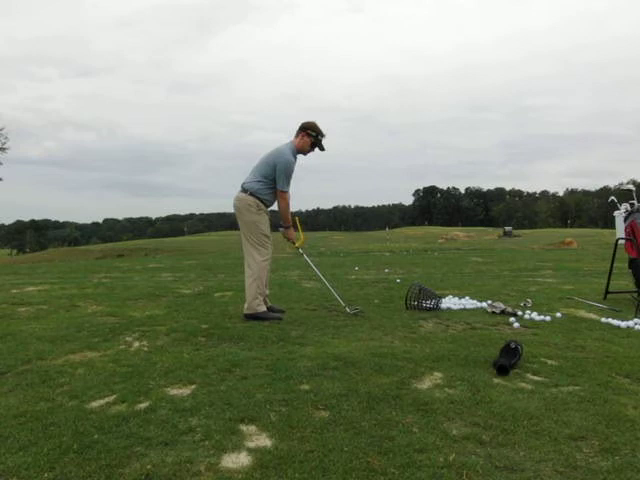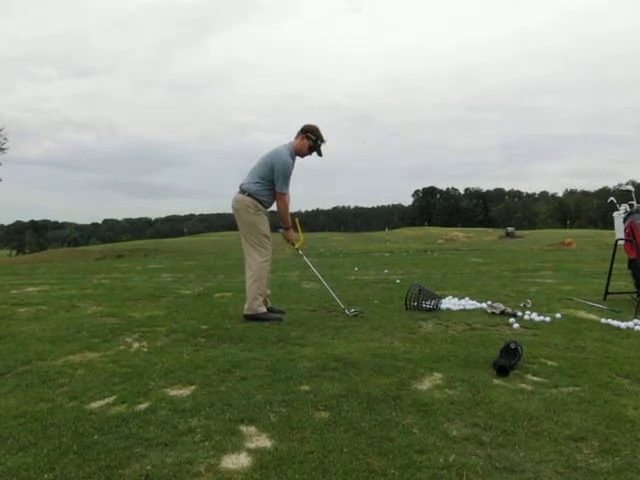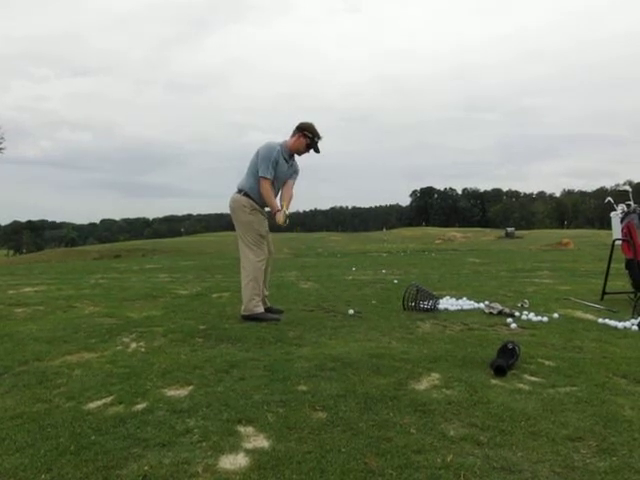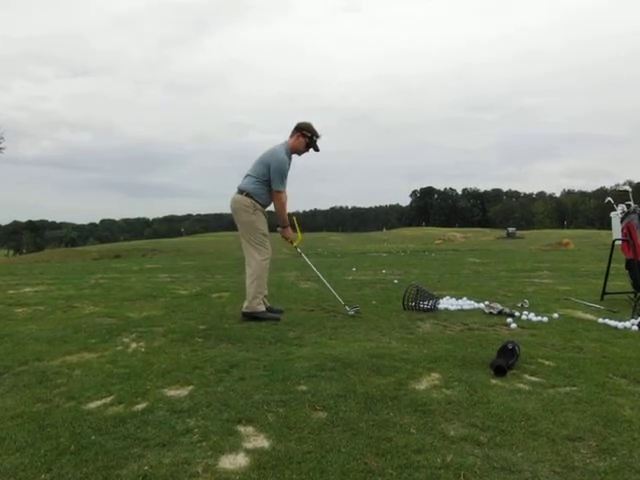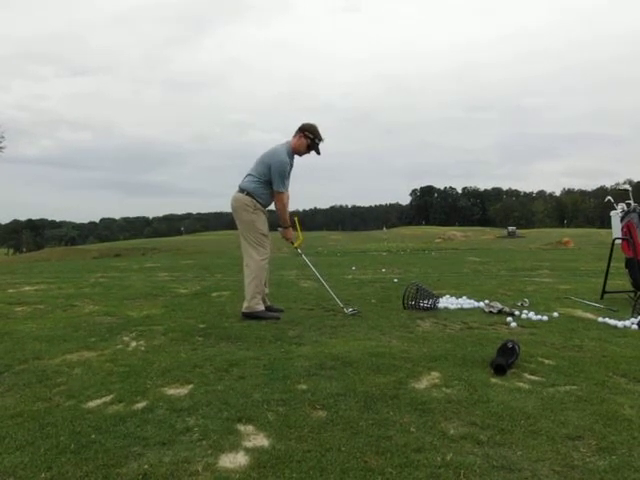
dt=0.7s
person 1, frame 1
left shoulder: (285, 154)
right shoulder: (286, 158)
left elbow: (283, 194)
right elbow: (282, 197)
left wrist: (286, 223)
right wrist: (288, 227)
left hip: (252, 204)
right hip: (251, 204)
left knee: (262, 254)
right knee: (259, 255)
left ankle: (261, 303)
right ankle: (254, 308)
person 1, frame 2
left shoulder: (286, 155)
right shoulder: (284, 159)
left elbow: (284, 195)
right elbow: (281, 199)
left wrist: (286, 224)
right wrist: (288, 227)
left hip: (251, 204)
right hip: (249, 205)
left knee: (262, 254)
right knee: (260, 255)
left ankle: (261, 303)
right ankle: (254, 308)
person 1, frame 3
left shoulder: (293, 165)
right shoulder: (271, 150)
left elbow: (287, 190)
right elbow: (265, 185)
left wrist: (283, 210)
right wrist: (277, 212)
left hip: (256, 207)
right hip: (245, 204)
left knee: (265, 254)
right knee: (254, 256)
left ankle: (260, 303)
right ankle: (251, 309)
person 1, frame 4
left shoulder: (283, 155)
right shoulder: (279, 158)
left elbow: (281, 193)
right elbow: (278, 197)
left wrist: (284, 223)
right wrist: (285, 226)
left hip: (251, 205)
right hip: (247, 204)
left knee: (261, 254)
right knee: (260, 255)
left ankle: (259, 302)
right ankle: (253, 307)
person 1, frame 5
left shoulder: (288, 157)
right shoulder: (280, 158)
left elbow: (284, 193)
right elbow: (279, 197)
left wrist: (286, 223)
right wrist: (286, 226)
left hip: (253, 204)
right hip: (248, 204)
left knee: (262, 253)
right knee: (257, 254)
left ankle: (260, 301)
right ankle: (252, 307)
